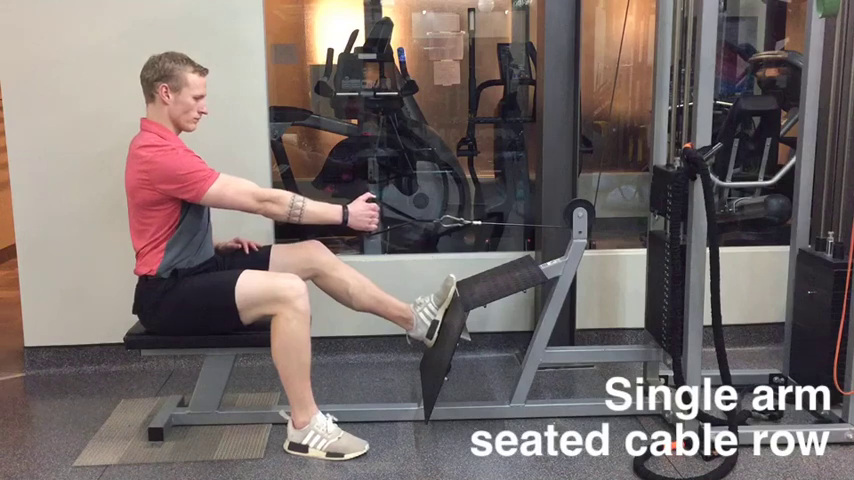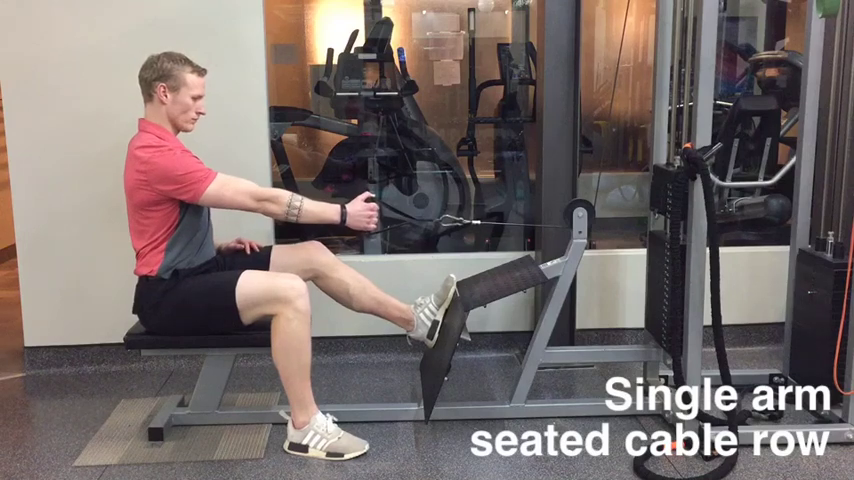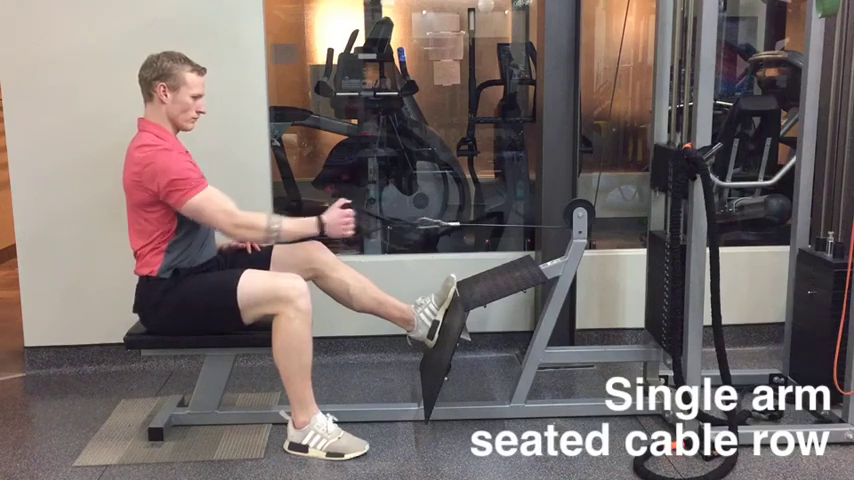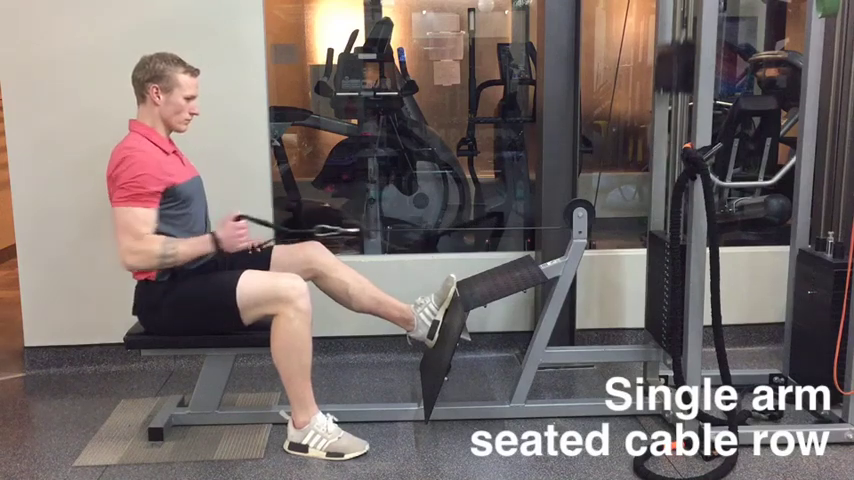
dt=0.4s
person 1, frame 1
left shoulder: (159, 145)
right shoulder: (160, 156)
right elbow: (262, 200)
left wrist: (218, 245)
right wrist: (344, 214)
left hip: (193, 270)
right hip: (168, 294)
left knee: (313, 255)
right knee: (289, 292)
left ankle: (414, 319)
right ankle: (305, 426)
person 1, frame 2
left shoulder: (158, 146)
right shoulder: (158, 156)
right elbow: (260, 199)
left wrist: (220, 246)
right wrist: (342, 214)
left hip: (194, 270)
right hip: (169, 294)
left knee: (313, 256)
right knee: (290, 292)
left ankle: (415, 320)
right ankle: (304, 427)
person 1, frame 3
left shoulder: (161, 145)
right shoulder: (157, 156)
right elbow: (237, 223)
right wrist: (320, 223)
left hip: (195, 270)
right hip: (169, 292)
left knee: (313, 255)
right knee: (291, 291)
left ankle: (415, 321)
right ankle: (305, 427)
person 1, frame 4
left shoulder: (161, 148)
right shoulder: (137, 158)
right elbow: (135, 252)
left wrist: (223, 241)
right wrist: (215, 242)
left hip: (199, 270)
right hip: (167, 294)
left knee: (312, 255)
right knee: (290, 292)
left ankle: (415, 321)
right ankle: (305, 427)
